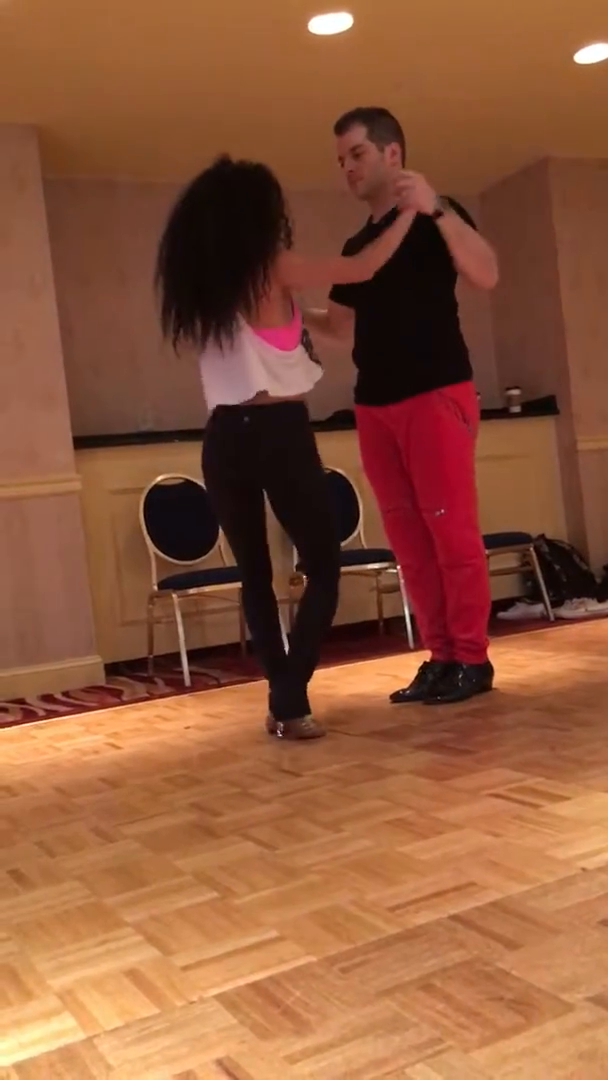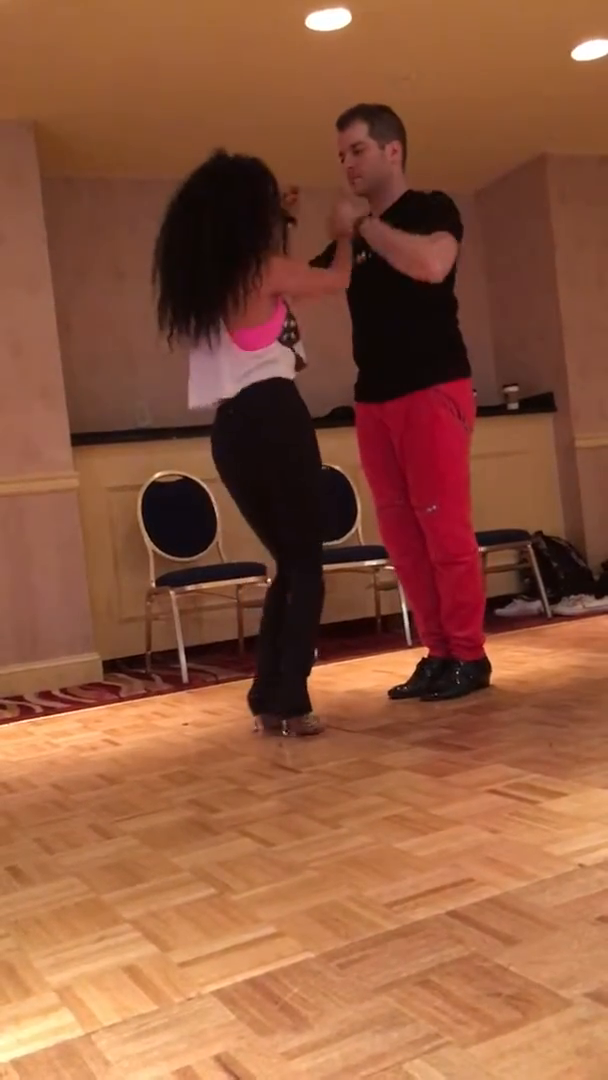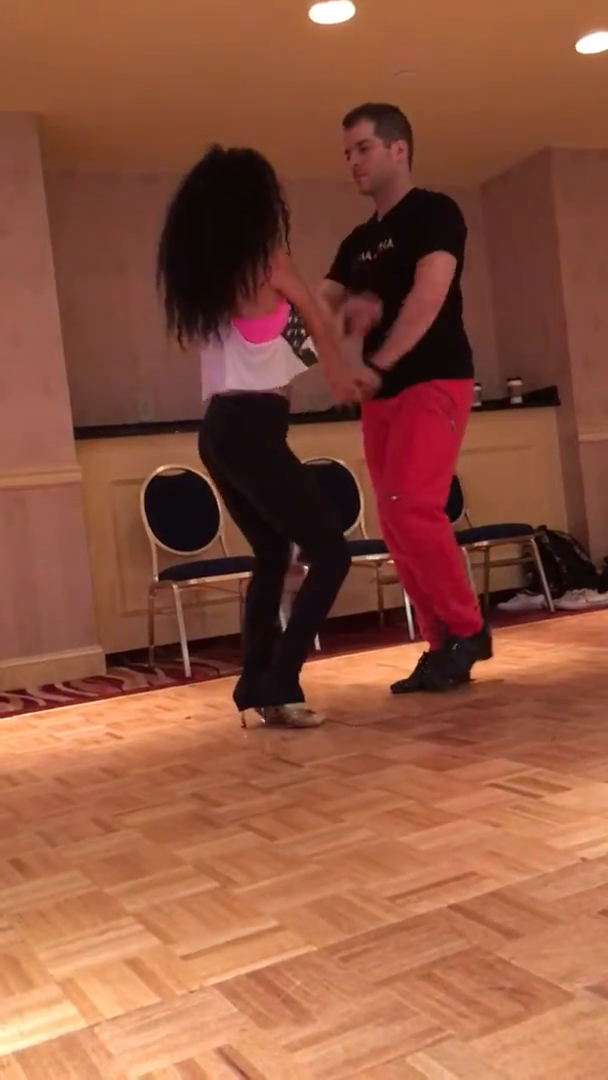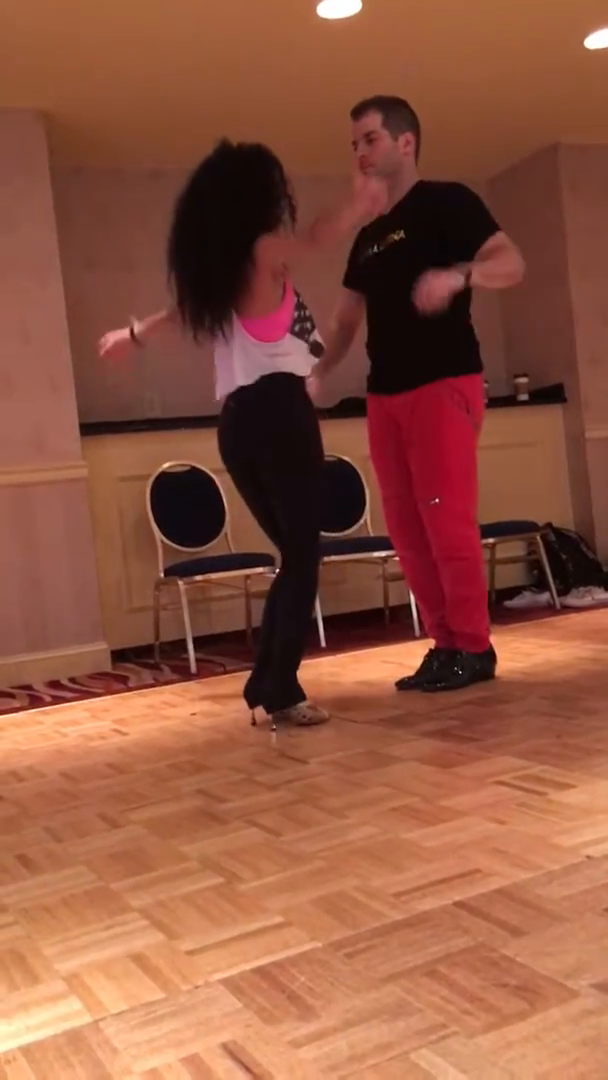
dt=0.4s
person 1, frame 1
left shoulder: (433, 217)
right shoulder: (356, 245)
left elbow: (486, 274)
right elbow: (337, 321)
left wrist: (434, 208)
left hip: (436, 394)
right hip: (375, 404)
left knee: (451, 527)
right knee: (407, 535)
left ankle: (473, 659)
right ankle: (442, 657)
person 1, frame 2
left shoulder: (432, 209)
right shoulder: (352, 240)
left elbow: (433, 265)
left wrist: (364, 224)
left hip: (434, 389)
right hip: (374, 399)
left knee: (444, 523)
right knee: (400, 532)
left ankle: (469, 656)
right ankle: (440, 653)
person 1, frame 3
left shoulder: (434, 212)
right shoulder: (357, 241)
left elbow: (430, 293)
right elbow: (317, 306)
left wrist: (376, 363)
right wrist: (347, 313)
left hip: (431, 383)
right hip: (384, 395)
left knee: (410, 507)
right knee: (396, 528)
left ankle: (466, 629)
right ankle: (440, 645)
person 1, frame 4
left shoulder: (447, 201)
right shoulder: (365, 237)
left elbow: (511, 264)
right elbow: (348, 316)
left wrist: (458, 276)
right wrist: (317, 370)
left hip: (444, 384)
right hip: (383, 393)
left knee: (446, 517)
right knee: (405, 524)
left ankle: (474, 647)
right ankle: (445, 645)
person 2, frame 1
left shoulder: (200, 285)
right shoulder: (274, 268)
right elbow: (361, 269)
right wrist: (407, 216)
left hip: (223, 437)
right hip: (279, 430)
left knee: (254, 570)
right knee: (322, 567)
left ankle: (282, 695)
right ankle: (291, 700)
person 2, frame 2
left shoulder: (199, 278)
right shoulder: (264, 267)
right elbow: (338, 278)
left wrist: (287, 248)
right wrist: (345, 232)
left hip: (229, 432)
right hip: (273, 417)
left knee: (291, 560)
right knee: (305, 561)
left ankle: (270, 692)
right ankle: (290, 699)
person 2, frame 3
left shoulder: (200, 274)
right shoulder: (265, 261)
right elbow: (323, 330)
left wrist: (338, 343)
right wrist: (350, 376)
left hip: (218, 428)
right hip: (253, 427)
left knee: (272, 555)
right knee: (330, 552)
left ankle: (256, 685)
right ankle: (277, 685)
person 2, frame 4
left shoulder: (213, 267)
right shoulder: (262, 252)
left elbow: (179, 306)
right elbow: (319, 237)
left wrist: (133, 332)
left hip: (237, 423)
right hip: (279, 410)
left knee: (294, 553)
right knee: (303, 554)
left ankle: (265, 682)
right ankle: (279, 689)
